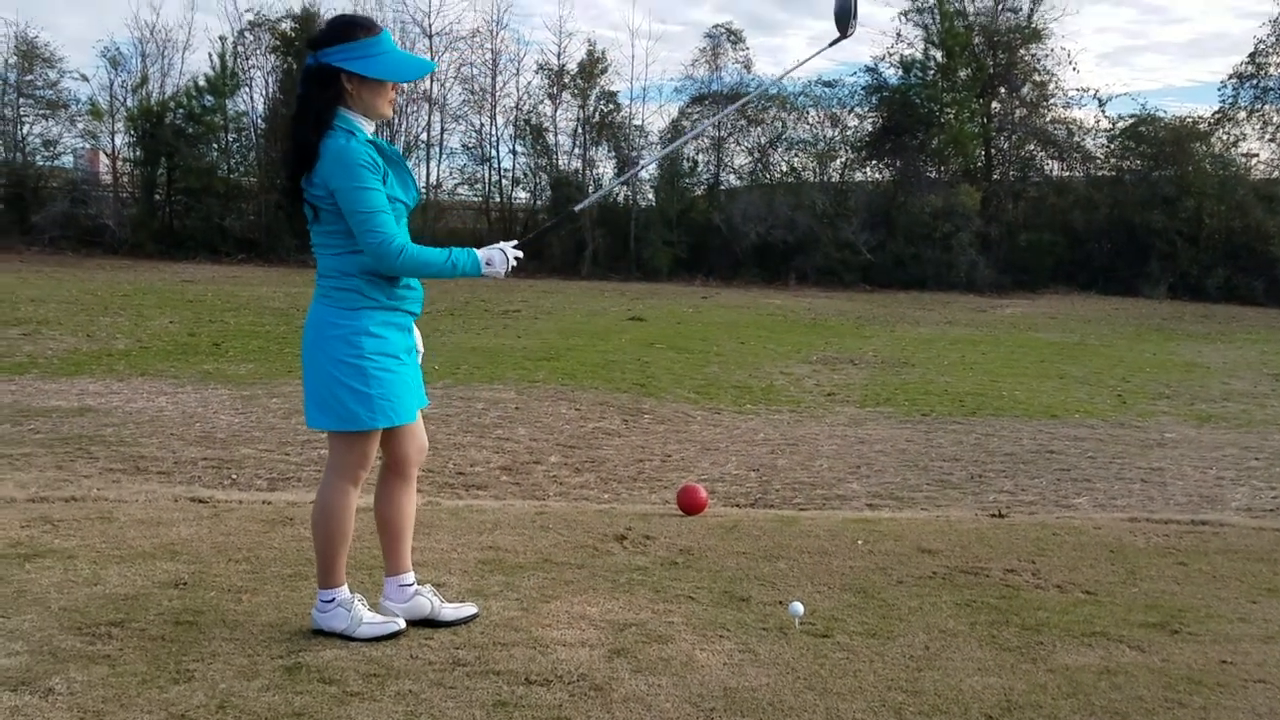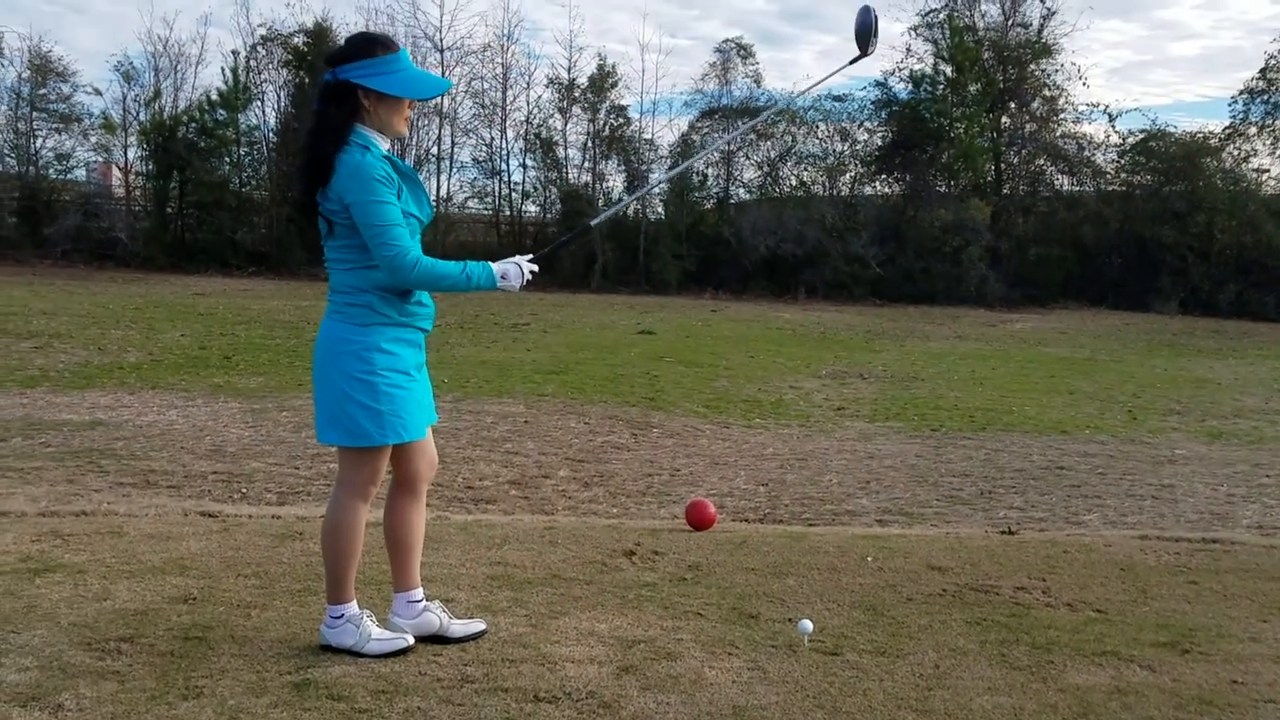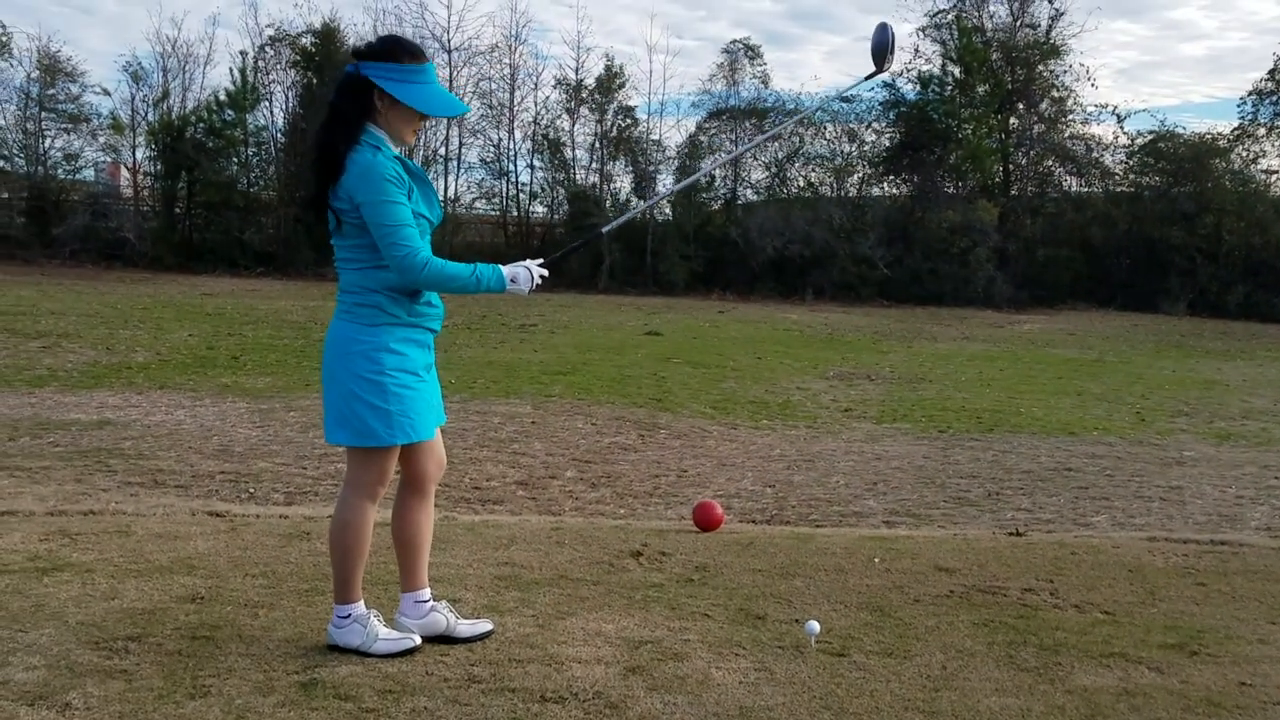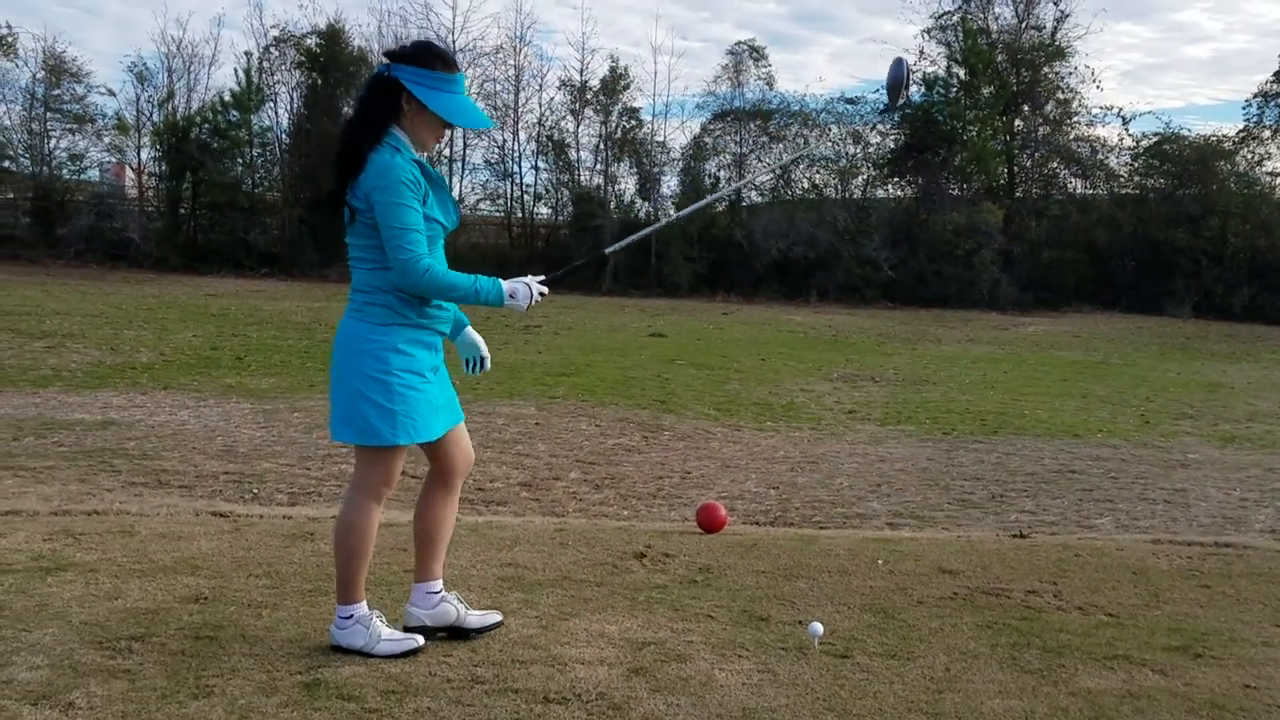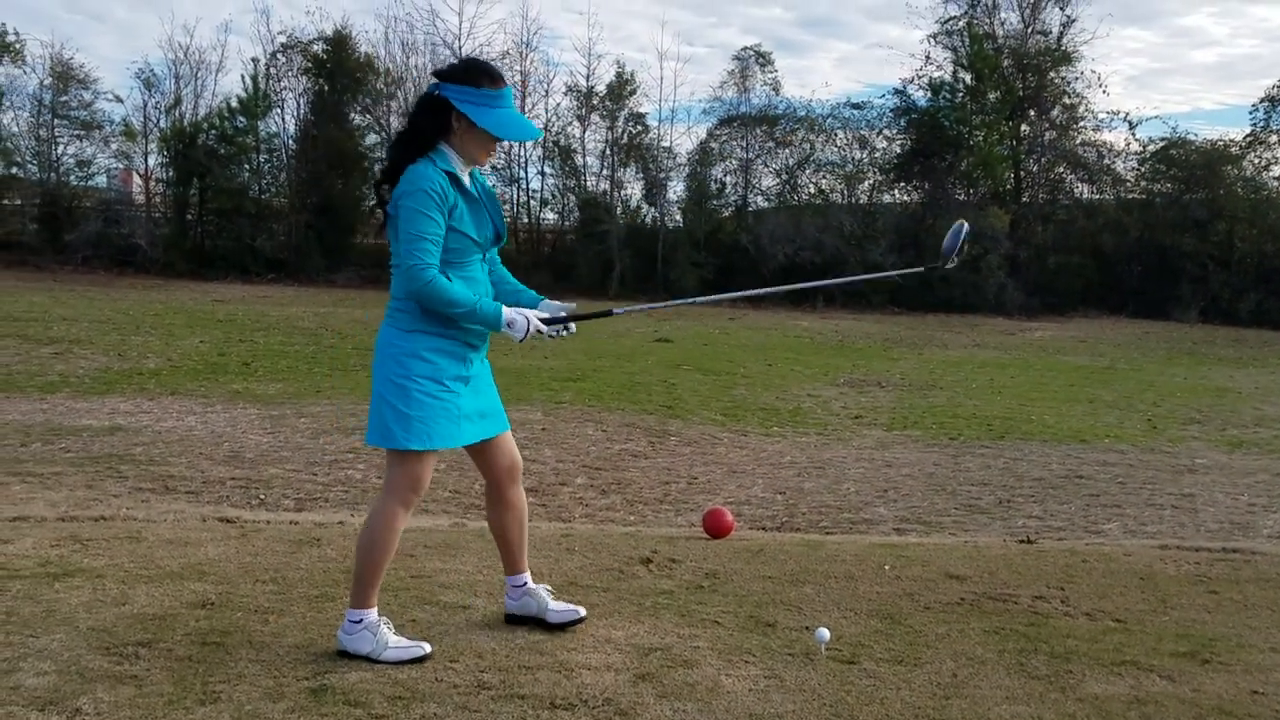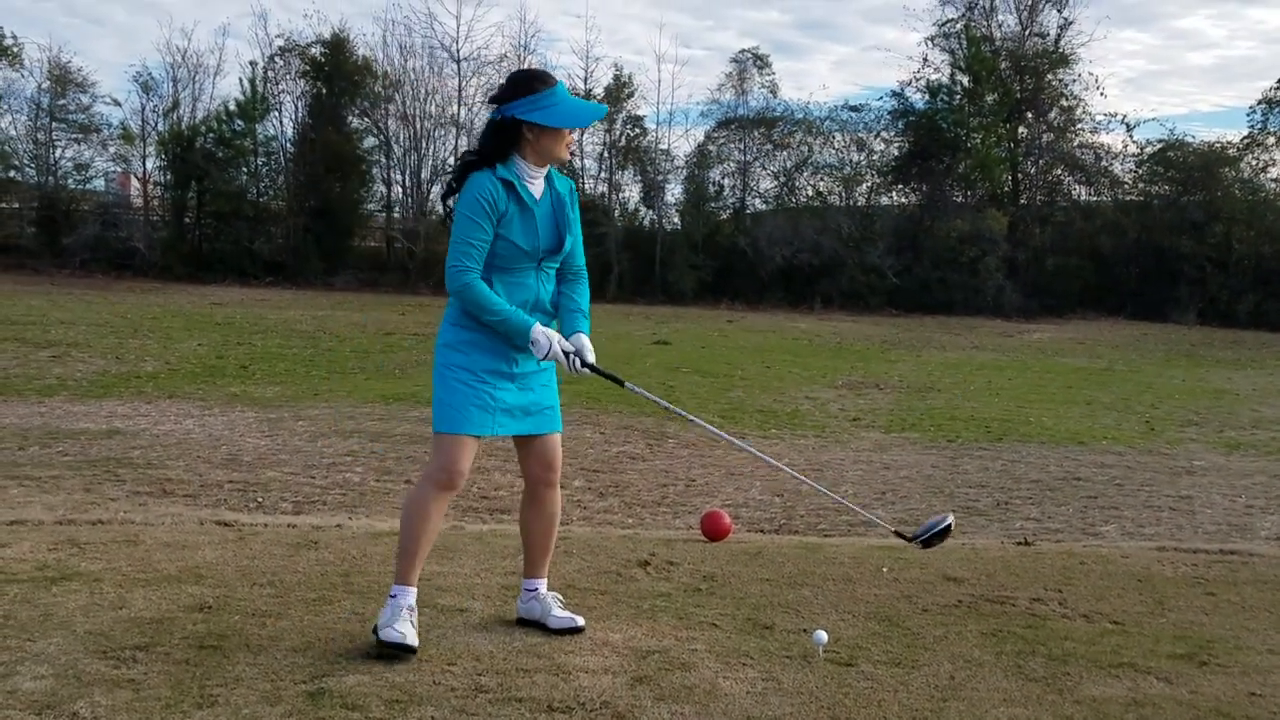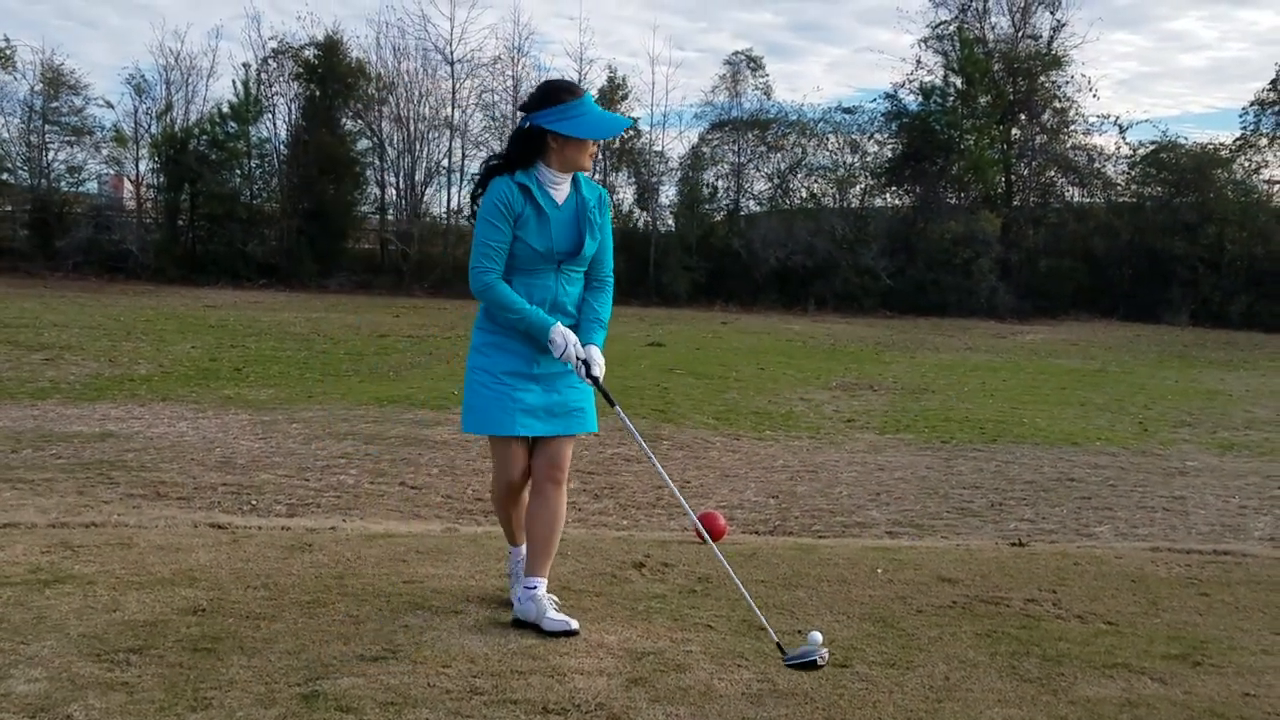
dt=0.3s
person 1, frame 1
left shoulder: (359, 144)
right shoulder: (345, 151)
right elbow: (386, 250)
left wrist: (404, 318)
right wrist: (476, 261)
left hip: (382, 326)
right hip: (358, 329)
left knee: (408, 456)
right knee: (351, 467)
left ankle: (402, 591)
right ankle: (332, 604)
person 1, frame 2
left shoulder: (372, 161)
right shoulder: (360, 166)
right elbow: (402, 264)
right wrist: (491, 274)
left hip: (394, 341)
right hip: (370, 344)
left knee: (416, 472)
right knee: (360, 483)
left ankle: (410, 607)
right ankle: (341, 619)
person 1, frame 3
left shoulder: (380, 161)
right shoulder: (373, 167)
right elbow: (411, 264)
right wrist: (501, 277)
left hip: (401, 343)
right hip: (378, 346)
left knee: (425, 473)
right knee: (368, 483)
left ankle: (418, 607)
right ankle: (348, 618)
person 1, frame 4
left shoulder: (403, 166)
right shoulder: (391, 169)
right elbow: (413, 270)
left wrist: (459, 326)
right wrist: (500, 292)
left hip: (415, 346)
right hip: (387, 347)
left knee: (455, 463)
right knee: (375, 483)
left ankle: (427, 600)
right ankle: (350, 619)
person 1, frame 5
left shoulder: (471, 185)
right shoulder: (425, 182)
left elbow: (486, 267)
right elbow: (421, 279)
left wrist: (538, 304)
right wrist: (501, 317)
left hip: (463, 357)
right hip: (422, 354)
left knee: (506, 471)
right knee: (404, 488)
left ankle: (522, 591)
right ankle: (360, 623)
person 1, frame 6
left shoulder: (562, 192)
right shoulder: (485, 188)
left elbow: (572, 273)
right elbow: (462, 280)
left wrist: (576, 330)
right wrist: (530, 328)
left hip: (530, 358)
right hip: (475, 351)
left knee: (545, 473)
right knee: (446, 474)
left ankle: (535, 594)
right ankle: (400, 602)
person 1, frame 7
left shoulder: (593, 199)
right shoulder: (506, 193)
left elbow: (600, 279)
right elbow: (483, 279)
left wrist: (592, 340)
right wrist: (547, 328)
left hip: (564, 356)
right hip: (505, 352)
left knee: (553, 473)
right knee: (510, 474)
left ankle: (534, 594)
right ankle: (518, 555)
